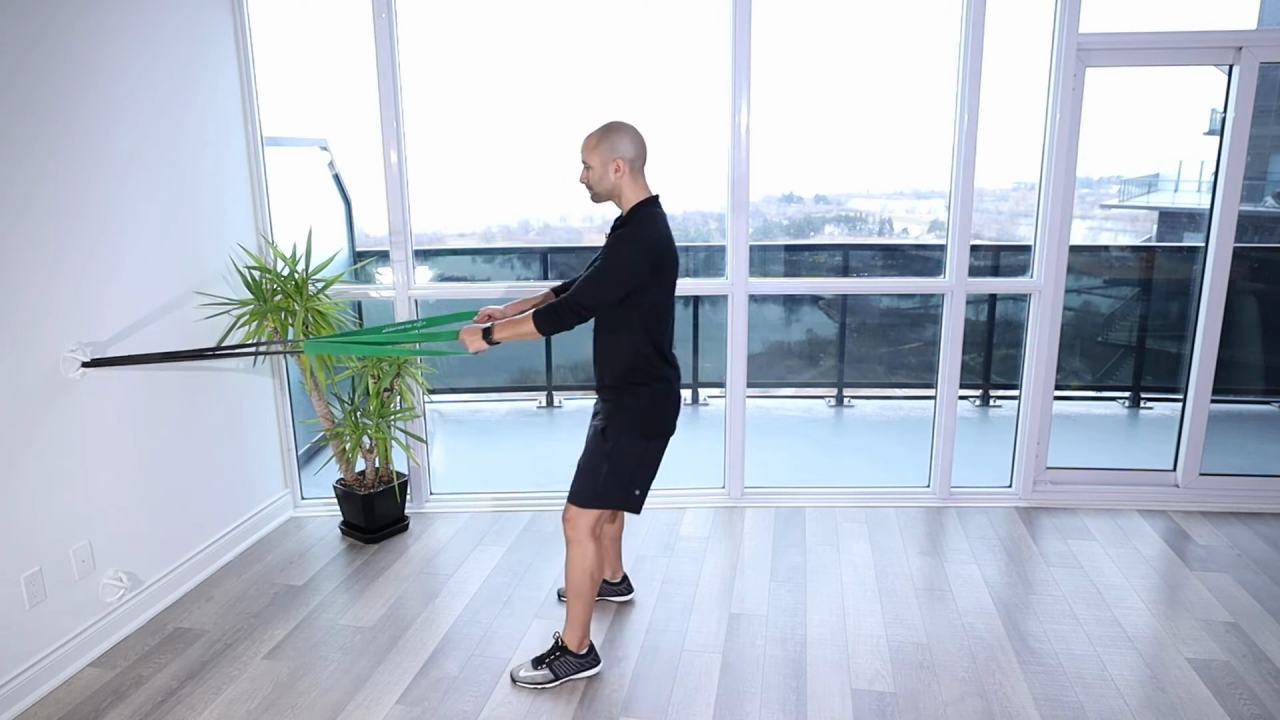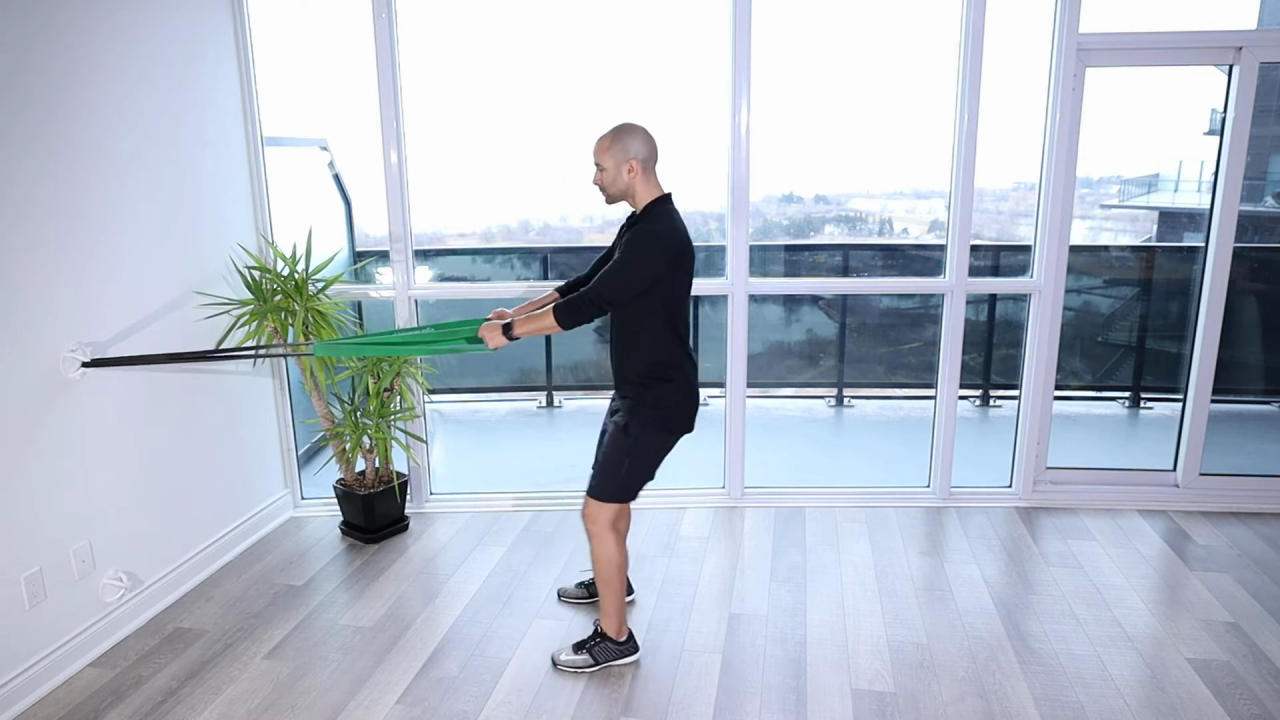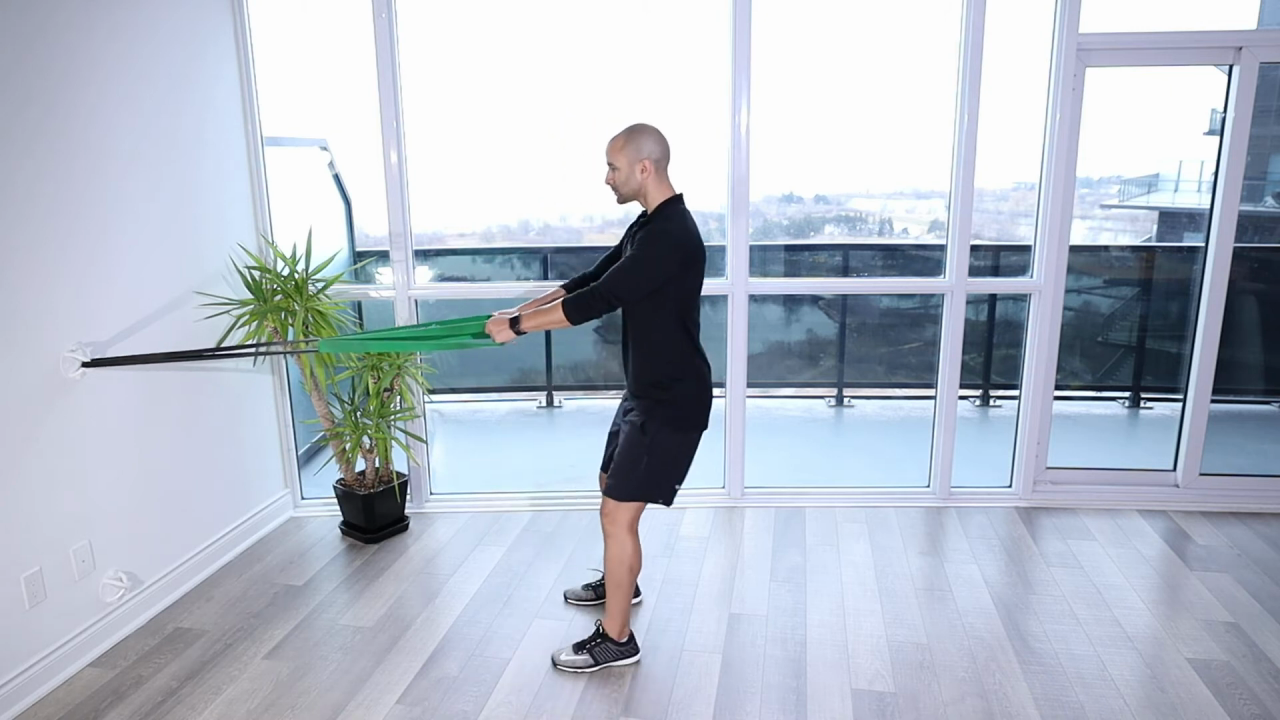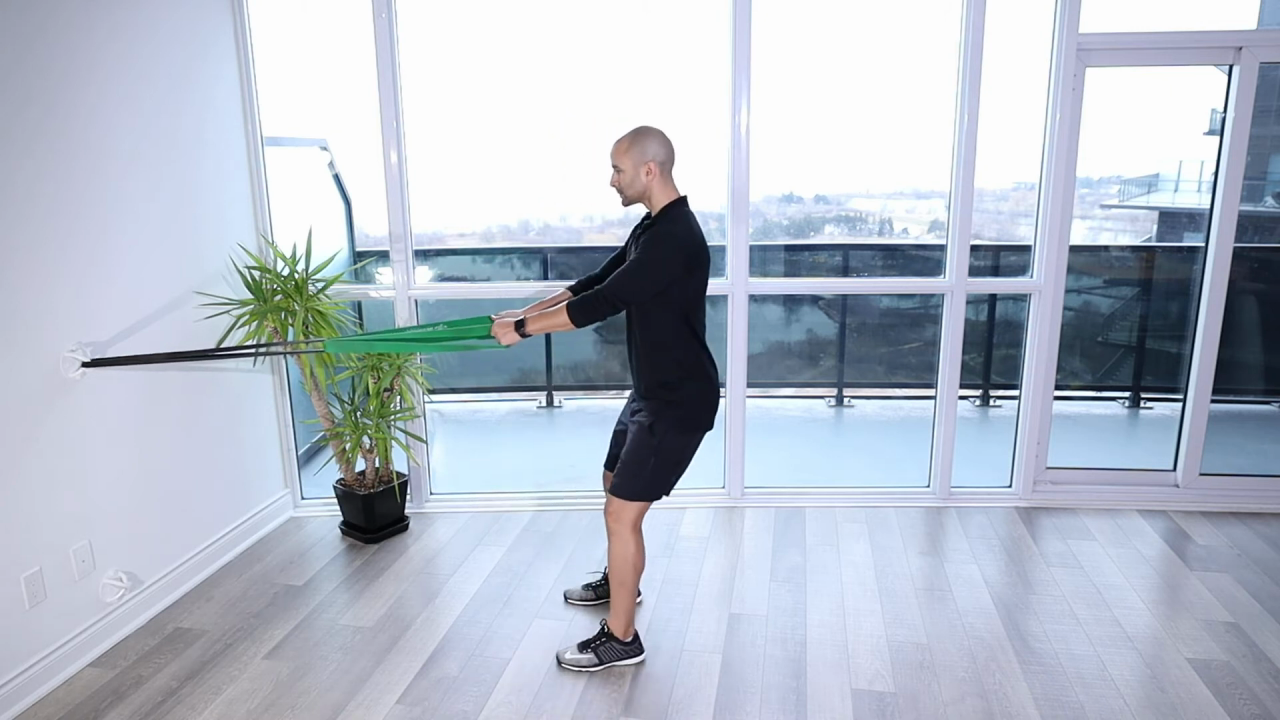
dt=0.2s
person 1, frame 1
left shoulder: (640, 238)
right shoulder: (638, 226)
left elbow: (574, 310)
right elbow: (579, 288)
left wrist: (491, 335)
right wrist: (510, 310)
left hip: (638, 403)
right hip: (628, 393)
left knee: (580, 518)
right knee: (603, 498)
left ankle: (575, 649)
right ankle: (612, 579)
person 1, frame 2
left shoulder: (659, 235)
right shoulder: (641, 226)
left elbow: (591, 304)
right elbow: (584, 282)
left wrist: (510, 332)
right wrist: (518, 311)
left hip: (657, 400)
right hip: (639, 391)
left knee: (598, 511)
right knee: (613, 491)
left ankle: (615, 636)
right ankle: (613, 580)
person 1, frame 3
left shoulder: (672, 235)
right shoulder: (647, 226)
left elbow: (600, 300)
right elbow: (592, 279)
left wrist: (518, 326)
right wrist: (523, 309)
left hip: (672, 401)
right hip: (646, 392)
left knee: (618, 513)
right knee: (613, 485)
left ankle: (615, 639)
right ankle: (619, 581)
person 1, frame 4
left shoulder: (676, 237)
right shoulder: (651, 228)
left elbow: (605, 302)
right elbow: (597, 282)
left wrist: (523, 329)
right wrist: (527, 312)
left hip: (678, 401)
right hip: (651, 392)
left knee: (622, 512)
right knee: (615, 486)
left ankle: (620, 638)
right ankle: (618, 582)
